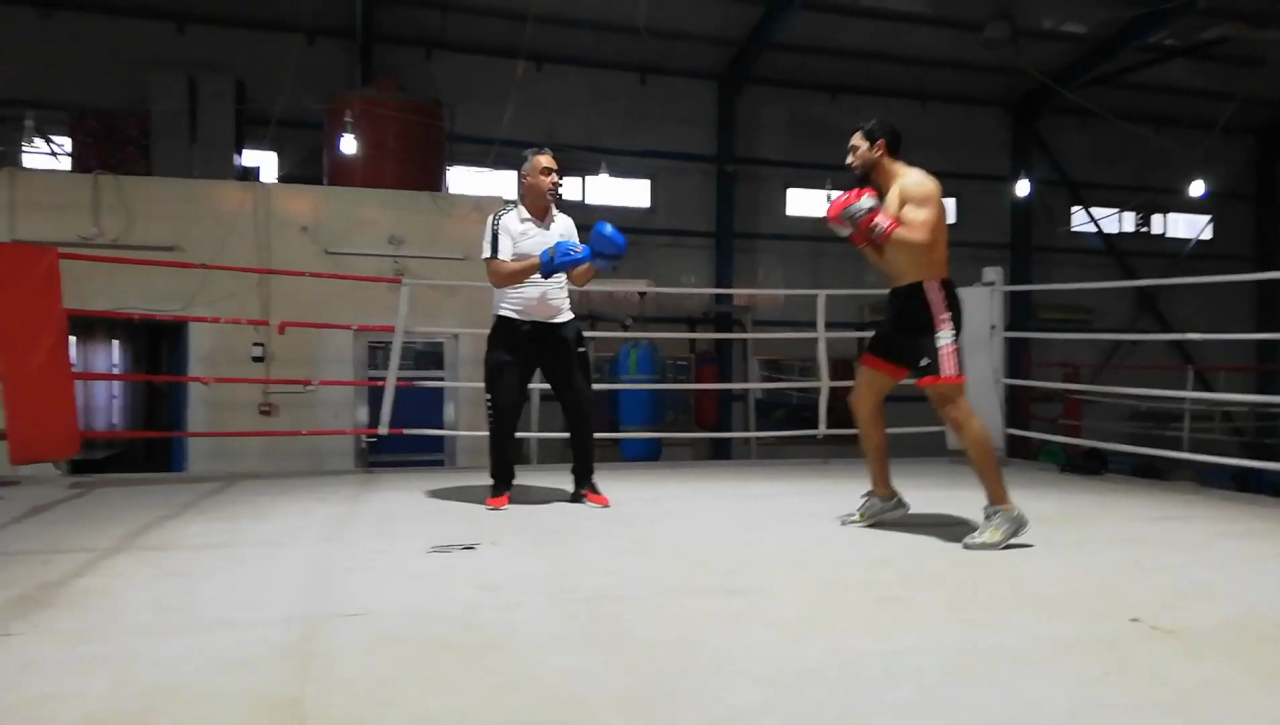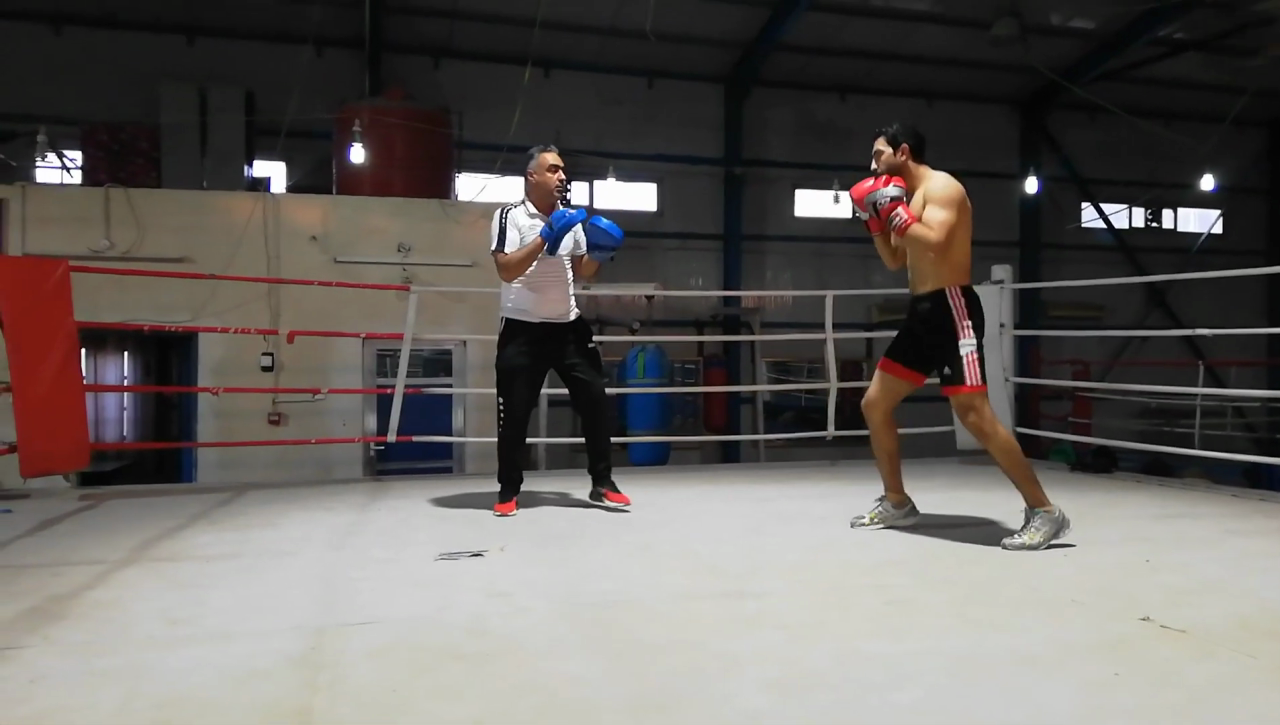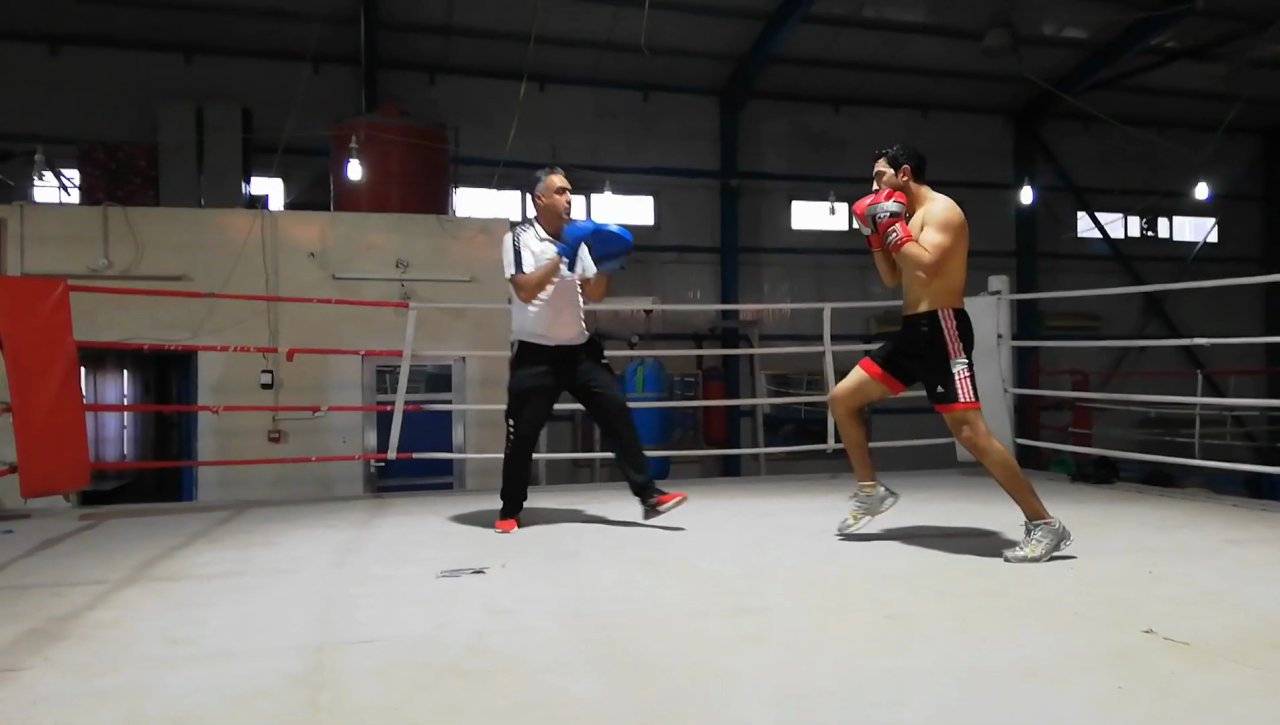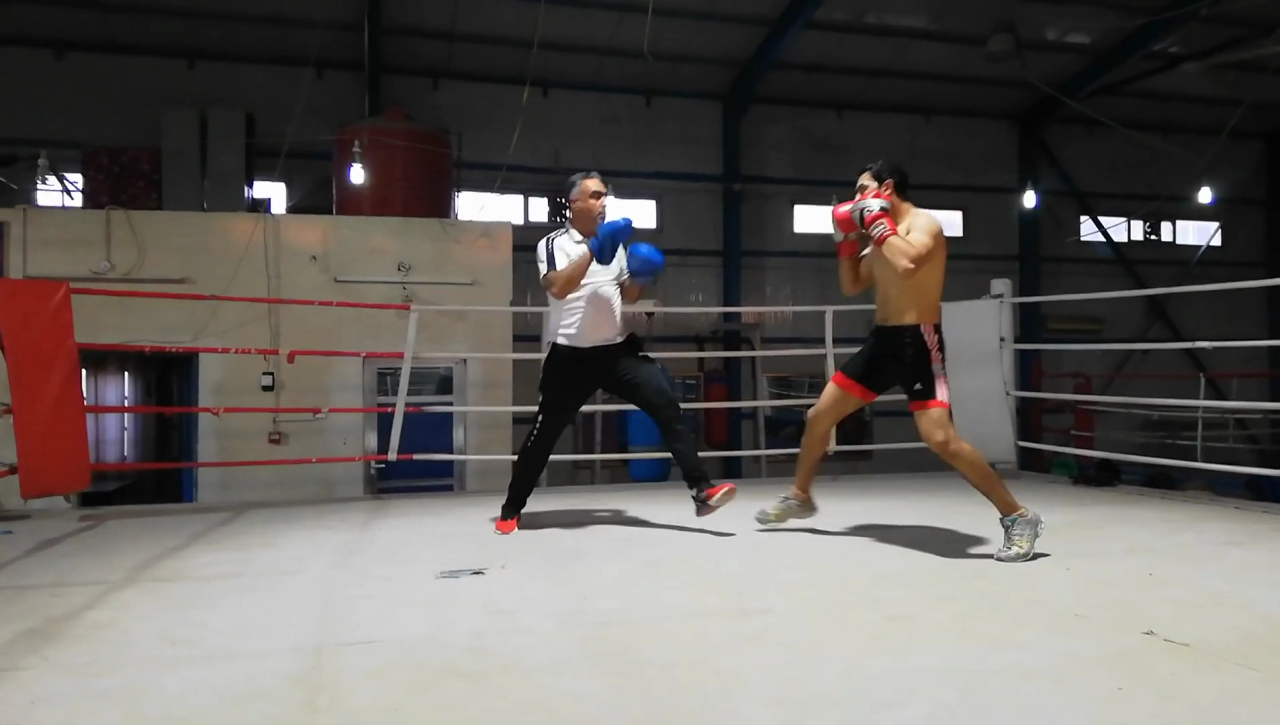
dt=0.2s
person 1, frame 1
left shoulder: (917, 183)
right shoulder: (885, 195)
left elbow: (922, 244)
left wrist: (872, 219)
right wrist: (856, 231)
left hip: (929, 302)
right hip: (901, 306)
left knee: (951, 408)
right knee: (862, 401)
left ankle: (1003, 509)
right ankle: (883, 496)
person 1, frame 2
left shoulder: (941, 187)
right shoulder: (910, 197)
left elbow: (933, 247)
right elbow: (894, 263)
left wrist: (894, 211)
right wrist: (874, 219)
left hip: (951, 311)
right hip: (920, 314)
left knee: (976, 418)
right knee: (875, 405)
left ankle: (1045, 511)
right ankle: (896, 502)
person 1, frame 3
left shoulder: (942, 211)
right shoulder: (914, 218)
left elbow: (925, 267)
right elbow: (892, 278)
left wrist: (893, 224)
right wrist: (876, 232)
left hip: (941, 331)
right hip: (910, 331)
left knee: (973, 437)
right knee: (841, 399)
left ankle: (1042, 524)
right ankle: (870, 490)
person 1, frame 4
left shoulder: (923, 225)
right shoulder: (877, 238)
left elbow: (906, 264)
right elbow: (852, 284)
left wrist: (879, 221)
right wrist: (845, 241)
left hip: (917, 345)
right hip: (882, 343)
left knee: (941, 438)
right knee: (818, 417)
left ankle: (1018, 517)
right ankle: (799, 498)
person 2, frame 1
left shoulder: (565, 224)
right shoulder: (503, 220)
left elbow: (579, 278)
right elbow: (499, 276)
left wrist: (598, 262)
right wrist: (545, 259)
left hip: (560, 329)
right hip: (513, 330)
left knee: (581, 403)
right knee: (505, 410)
left ankle: (584, 484)
right ankle: (502, 485)
person 2, frame 2
left shoulder: (570, 219)
right shoulder: (508, 216)
left elbow: (581, 272)
right elbow: (506, 269)
left wrist: (596, 255)
right wrist: (545, 236)
left hip: (568, 326)
right hip: (522, 331)
left knee: (595, 399)
right knee: (515, 414)
left ankle: (602, 484)
right ankle: (508, 491)
person 2, frame 3
left shoulder: (577, 240)
right shoulder: (518, 240)
left elbow: (593, 292)
right elbow: (525, 290)
left wrist: (608, 268)
right wrist: (562, 254)
left hip: (578, 349)
right hip: (534, 353)
left knee: (616, 412)
right knee: (522, 434)
left ankle: (648, 493)
right ankle: (509, 510)
person 2, frame 4
left shoulder: (617, 243)
right shoulder: (553, 244)
left elbow: (628, 294)
right elbow: (558, 288)
left wrist: (642, 277)
right wrist: (594, 252)
left hip: (616, 350)
right hip: (570, 356)
left knee: (665, 404)
right knee: (543, 433)
left ankle: (701, 489)
right ankle: (511, 509)
